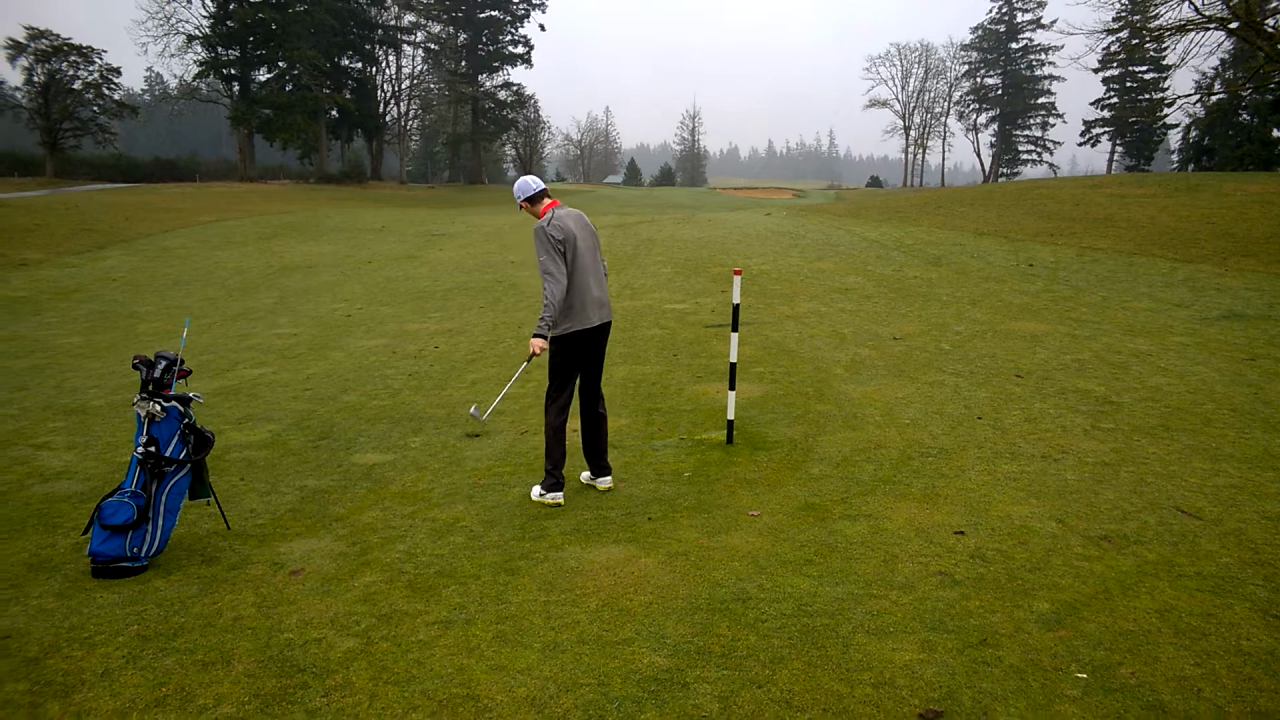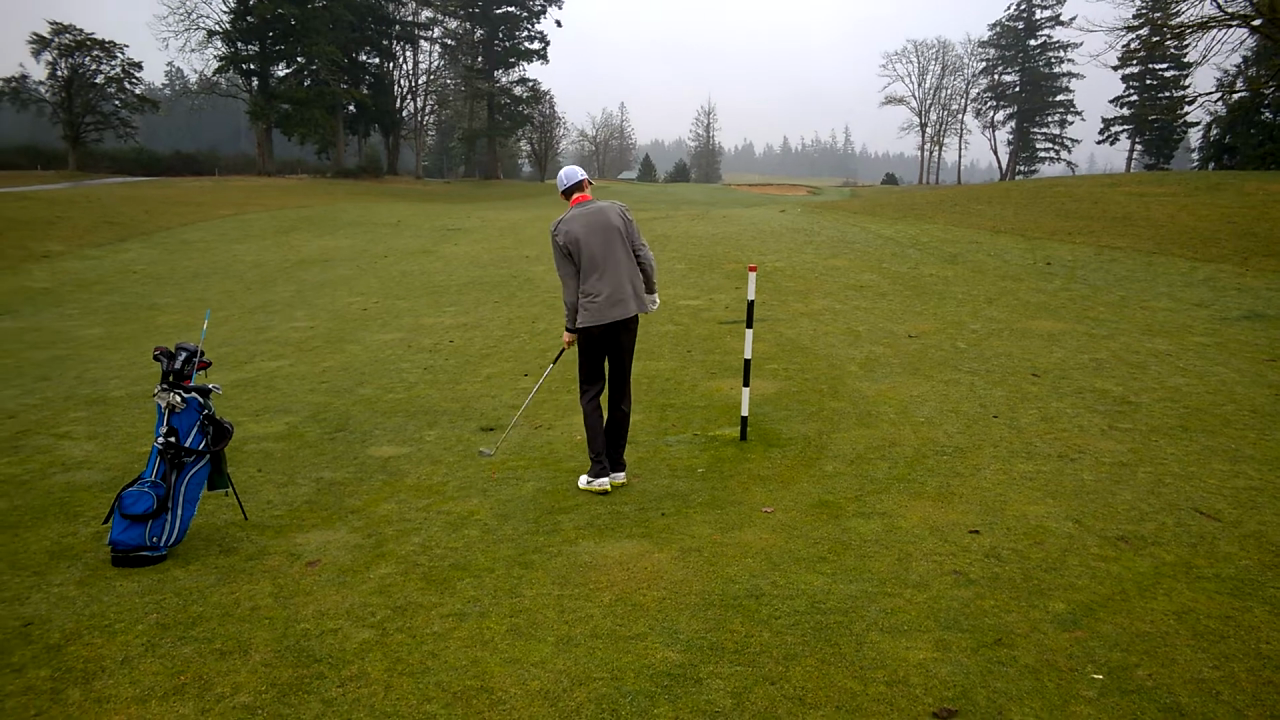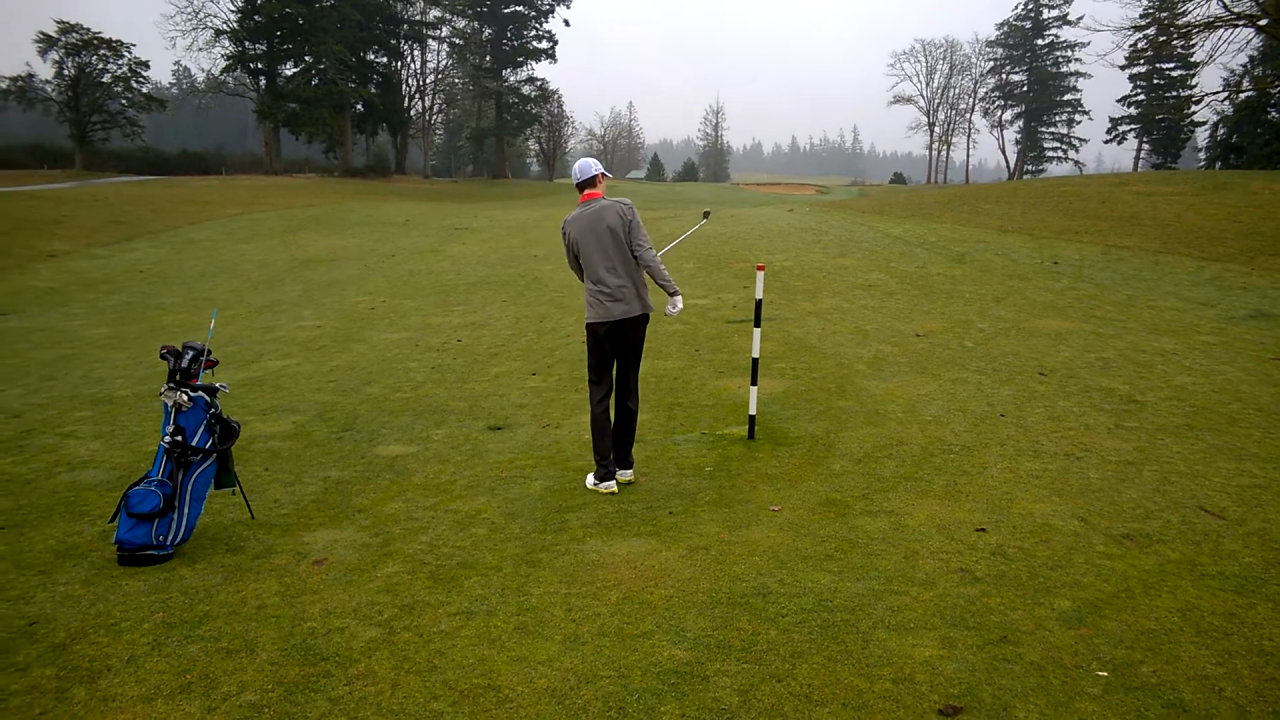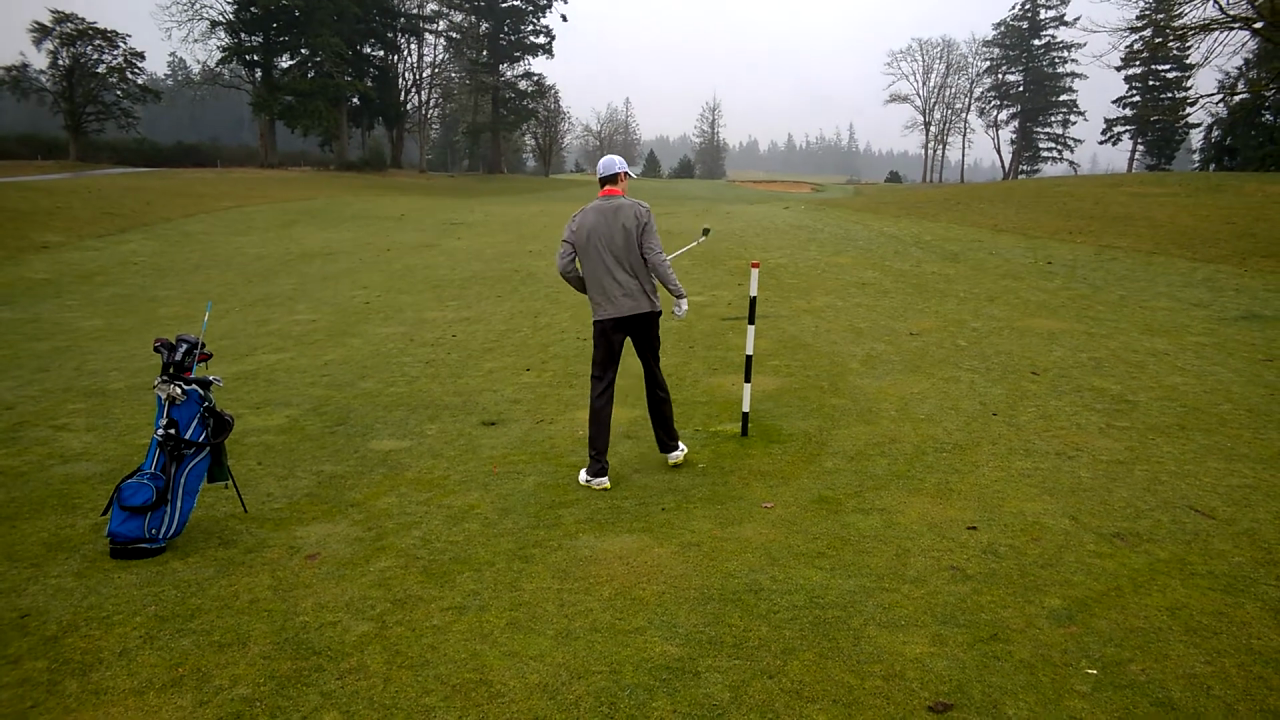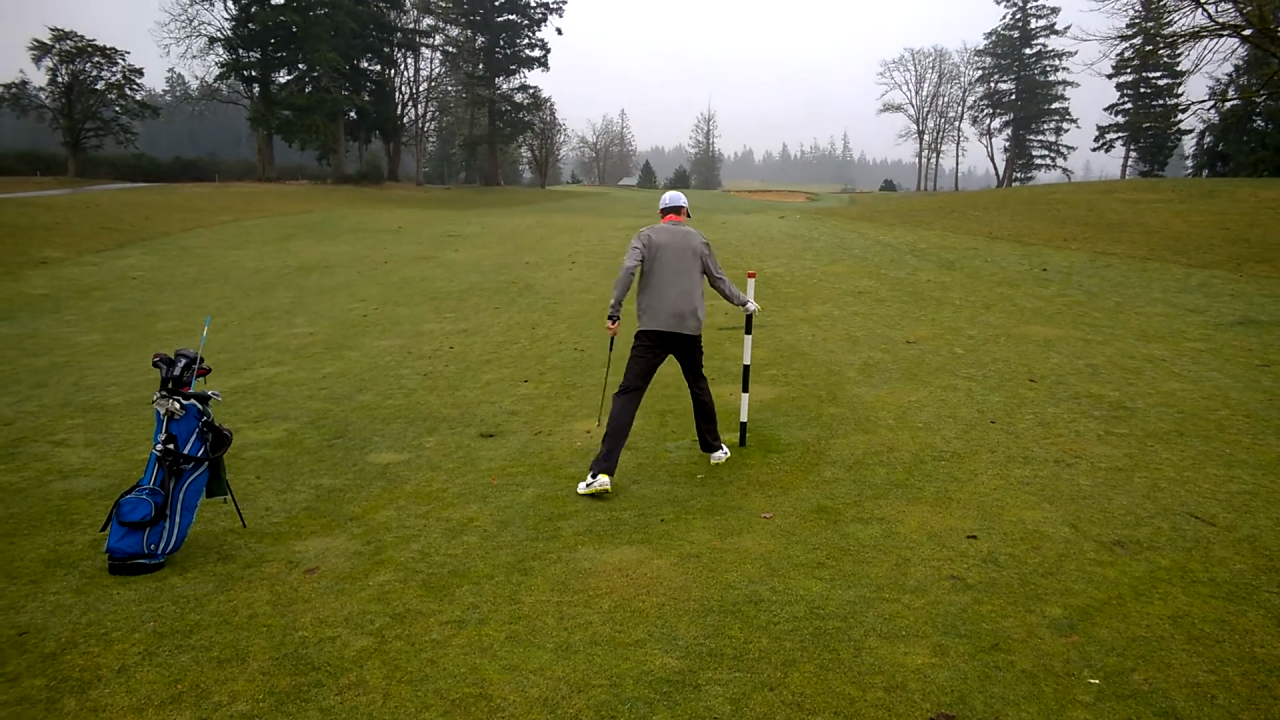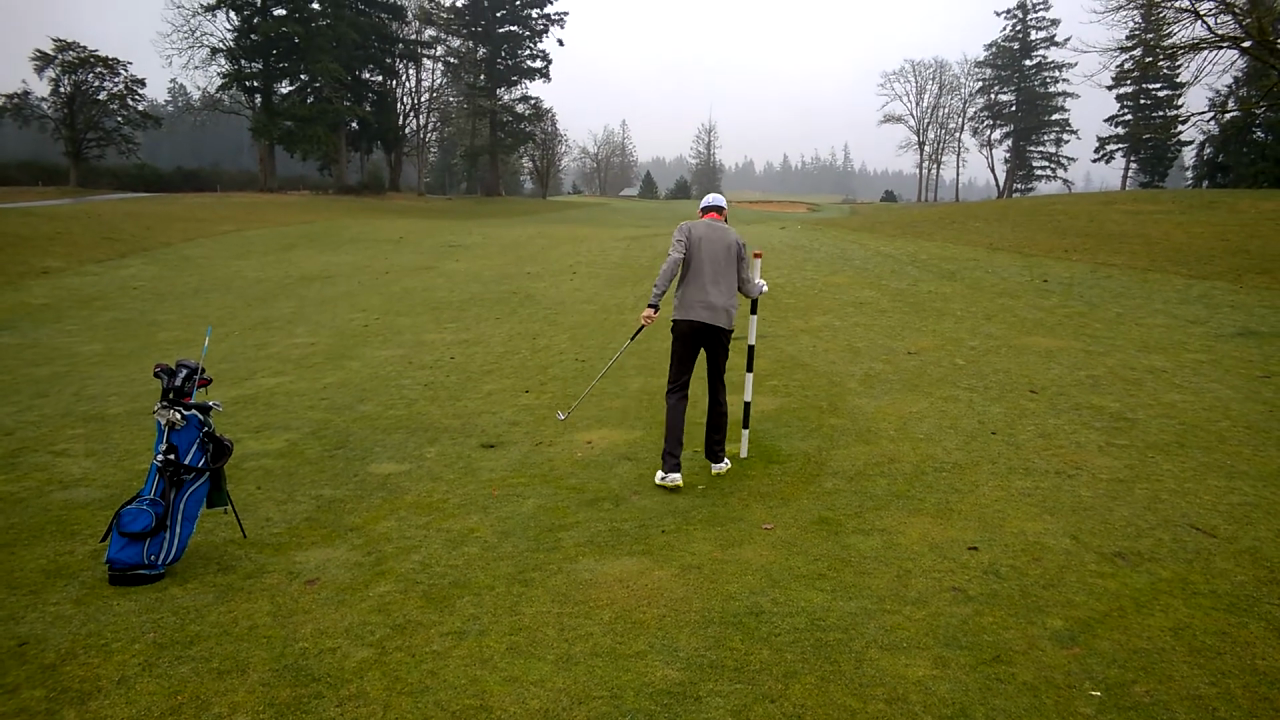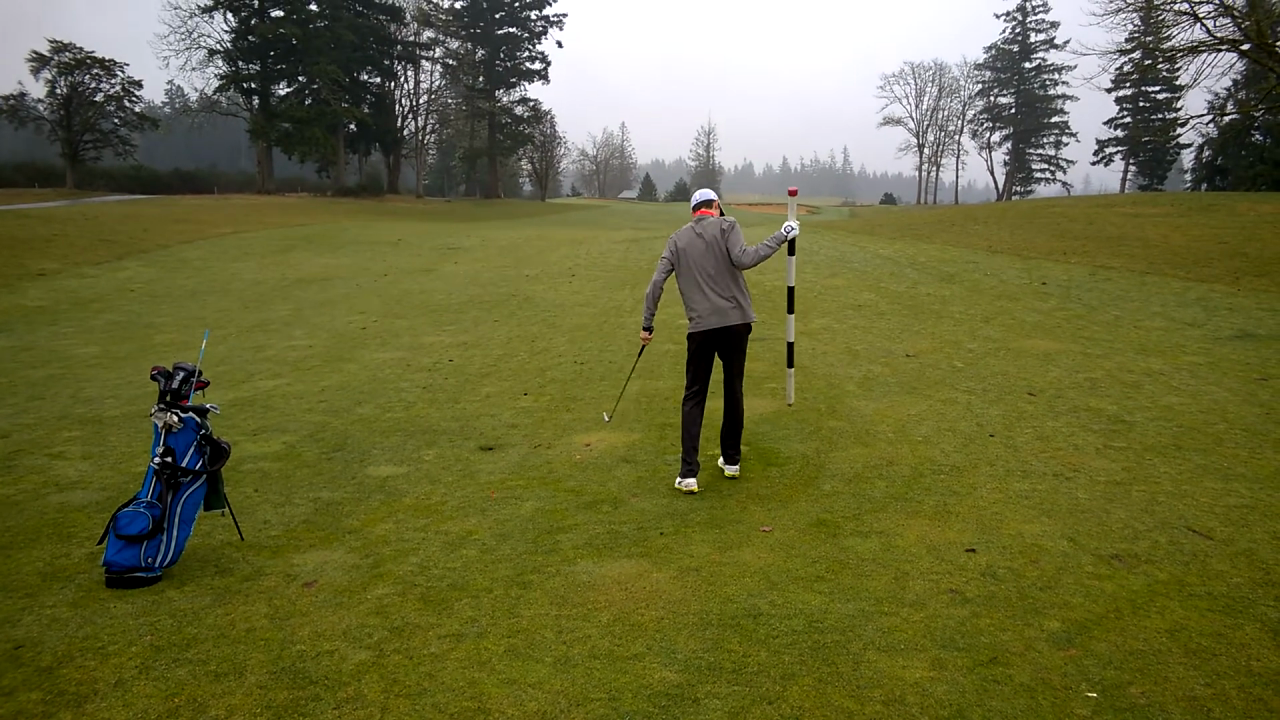
dt=0.4s
person 1, frame 1
left shoulder: (546, 227)
right shoulder: (580, 217)
left elbow: (555, 283)
left wrist: (542, 331)
left hip: (571, 325)
right hip: (600, 319)
left knee: (558, 402)
right knee: (592, 394)
left ankle: (552, 485)
right ankle: (601, 471)
person 1, frame 2
left shoulder: (561, 228)
right shoulder: (617, 210)
left elbow: (570, 284)
right elbow: (644, 255)
left wrist: (570, 326)
right wrist: (650, 290)
left hip: (593, 318)
right hip: (627, 312)
left knee: (591, 392)
right knee: (620, 390)
left ankle: (599, 472)
right ankle: (616, 466)
person 1, frame 3
left shoulder: (569, 224)
right shoulder: (622, 208)
right elbow: (645, 254)
right wrist: (672, 291)
left hip: (598, 316)
right hip: (633, 310)
left knee: (599, 393)
right knee: (628, 388)
left ankle: (605, 474)
right ankle: (623, 464)
person 1, frame 4
left shoulder: (581, 218)
right shoulder: (638, 210)
left elbow: (565, 267)
right elbow: (655, 257)
right wrist: (679, 294)
left hip: (606, 313)
right hip: (643, 307)
left knee: (601, 388)
right knee: (653, 374)
left ankle: (597, 471)
right ankle: (670, 447)
person 1, frame 5
left shoulder: (647, 234)
right shoulder: (698, 239)
left elbow: (628, 268)
right elbow: (719, 280)
left wrist: (613, 312)
right wrist: (744, 302)
left hip: (653, 328)
right hip: (689, 328)
left knee: (627, 395)
right knee: (698, 383)
left ankle: (602, 472)
right ankle: (714, 447)
person 1, frame 6
left shoulder: (687, 228)
right shoulder: (735, 238)
left elbow: (673, 261)
right elbow: (745, 285)
left wrist: (653, 303)
right wrist: (760, 288)
left hip: (688, 319)
right hip: (721, 322)
left knee: (677, 391)
right knee: (716, 389)
left ankle: (671, 468)
right ankle: (716, 457)
person 1, frame 7
left shoulder: (677, 239)
right shoulder: (726, 225)
left elbow: (657, 282)
right elbow: (743, 260)
left wrist: (647, 324)
right wrist: (781, 236)
left hip: (701, 327)
right hip: (735, 321)
left knee: (694, 397)
right knee: (733, 389)
left ankle: (688, 473)
right ankle: (731, 459)
